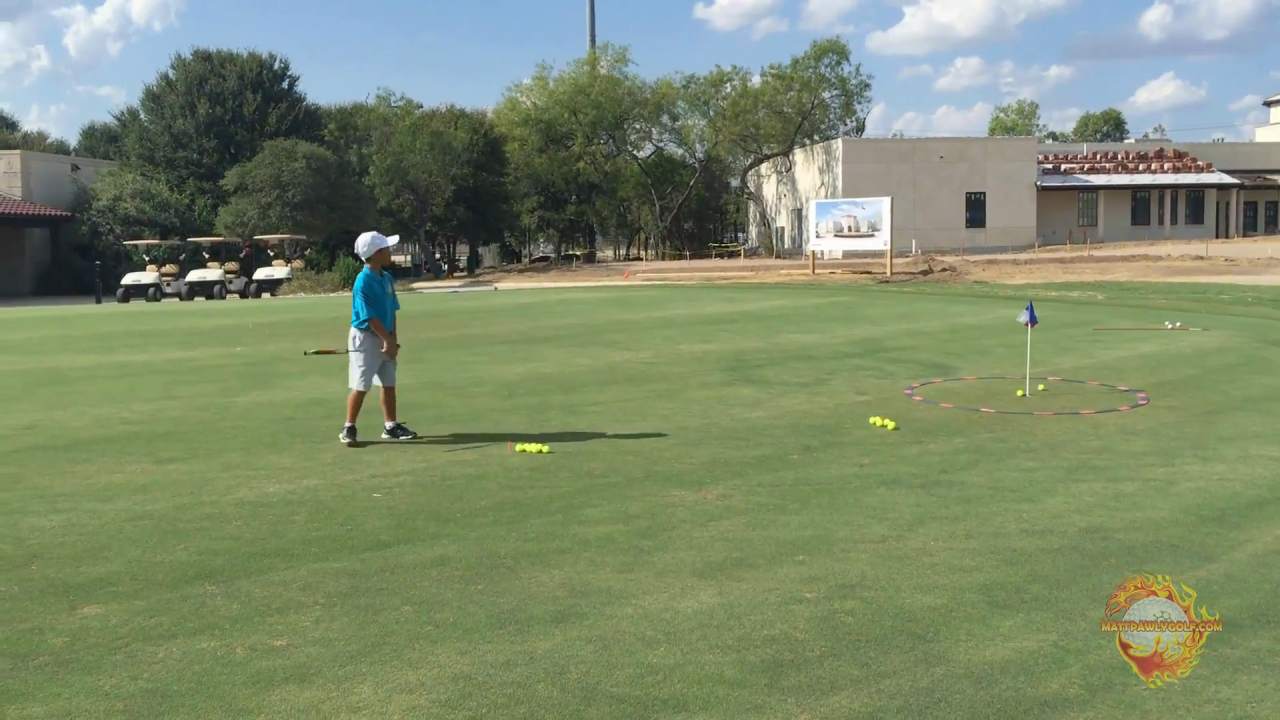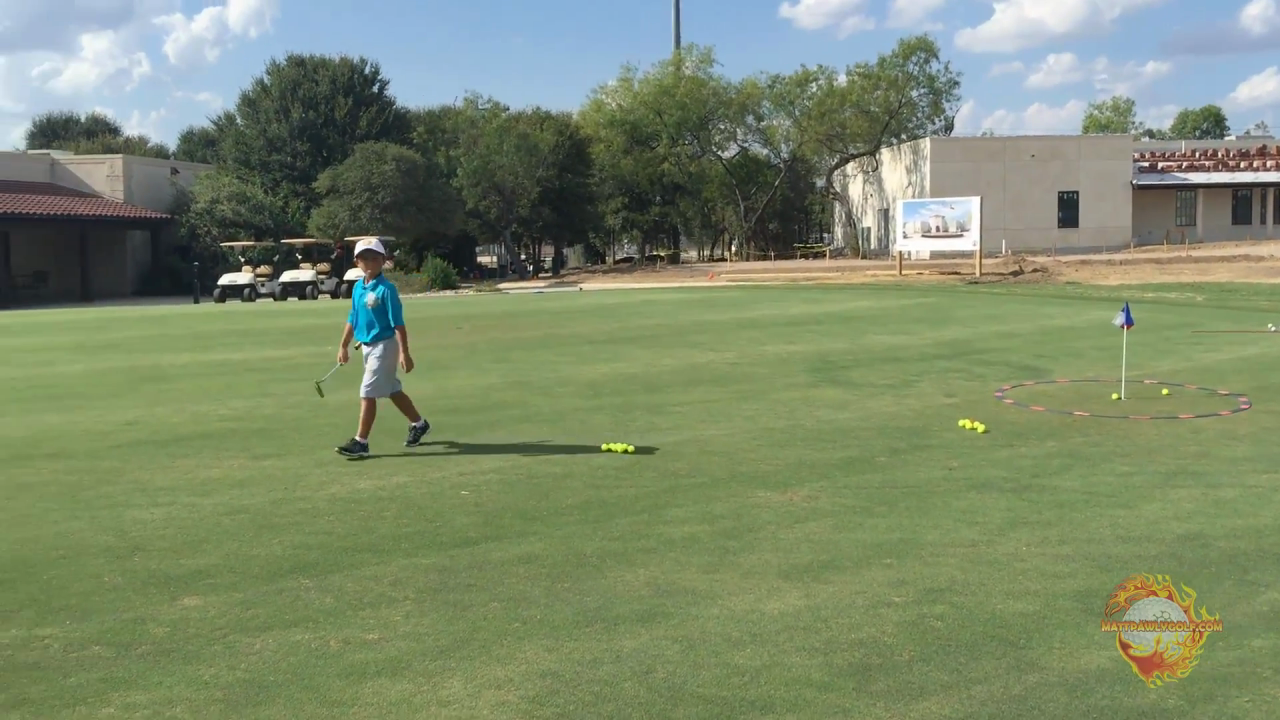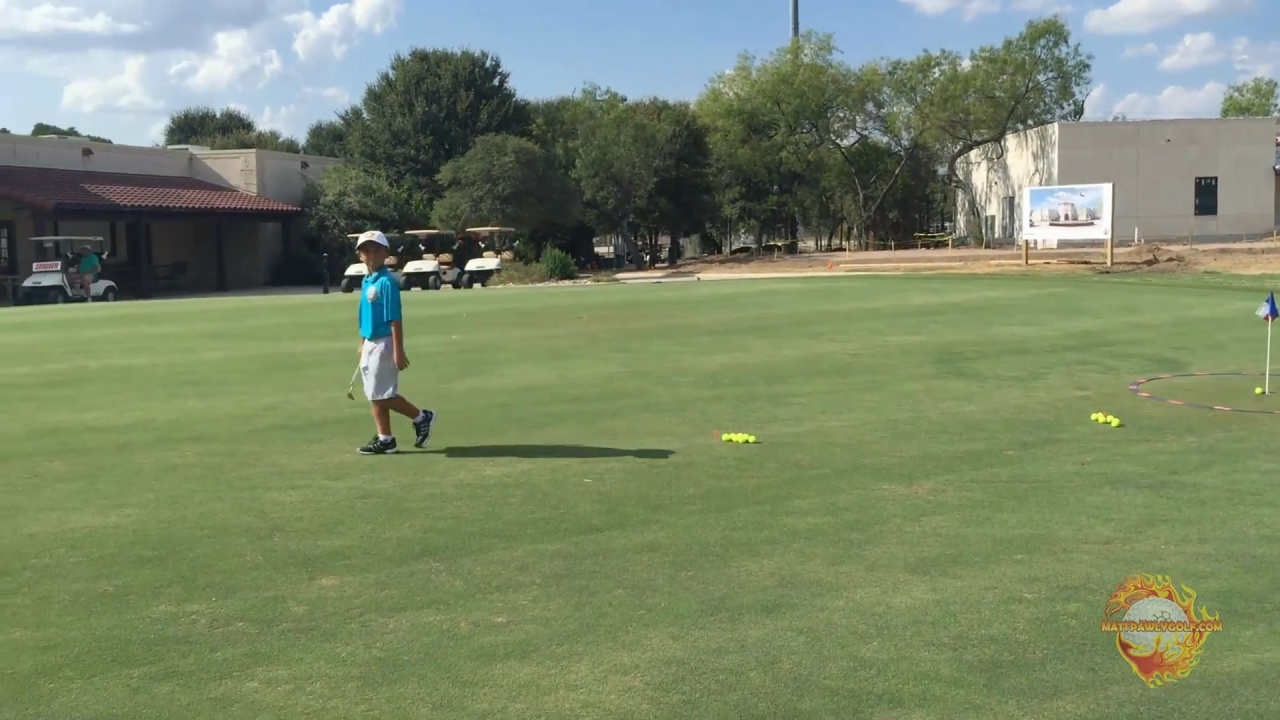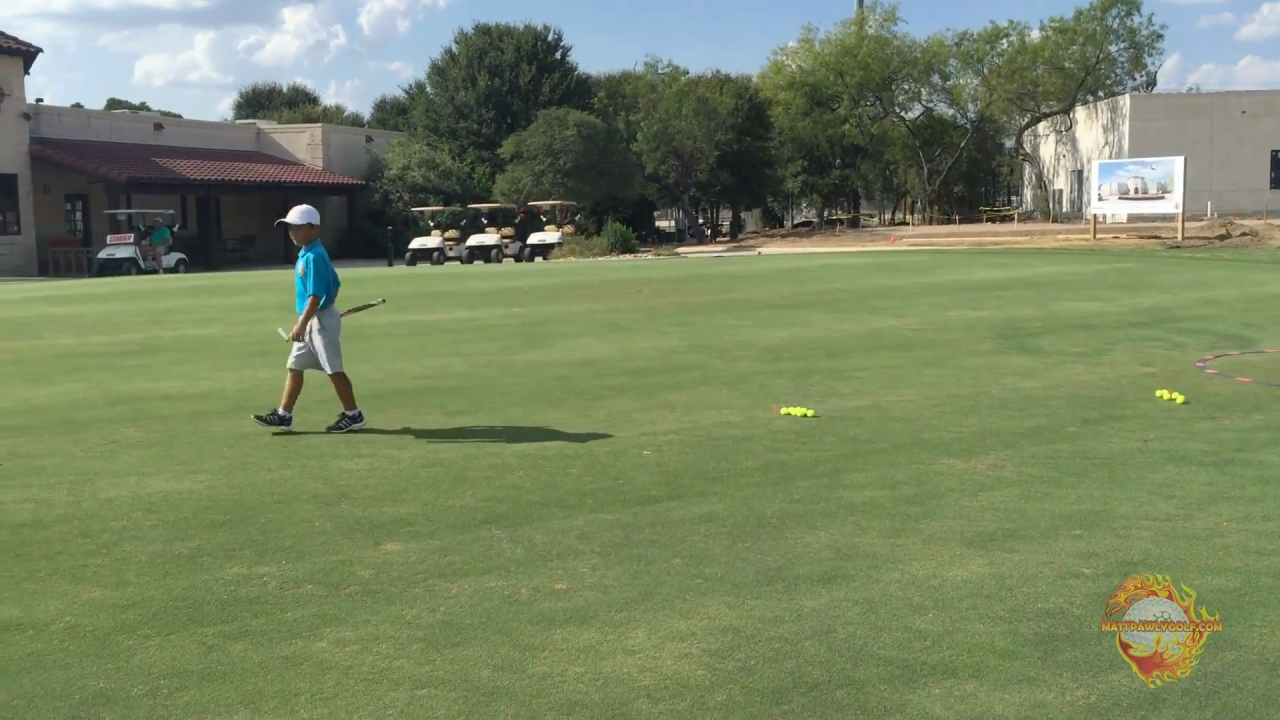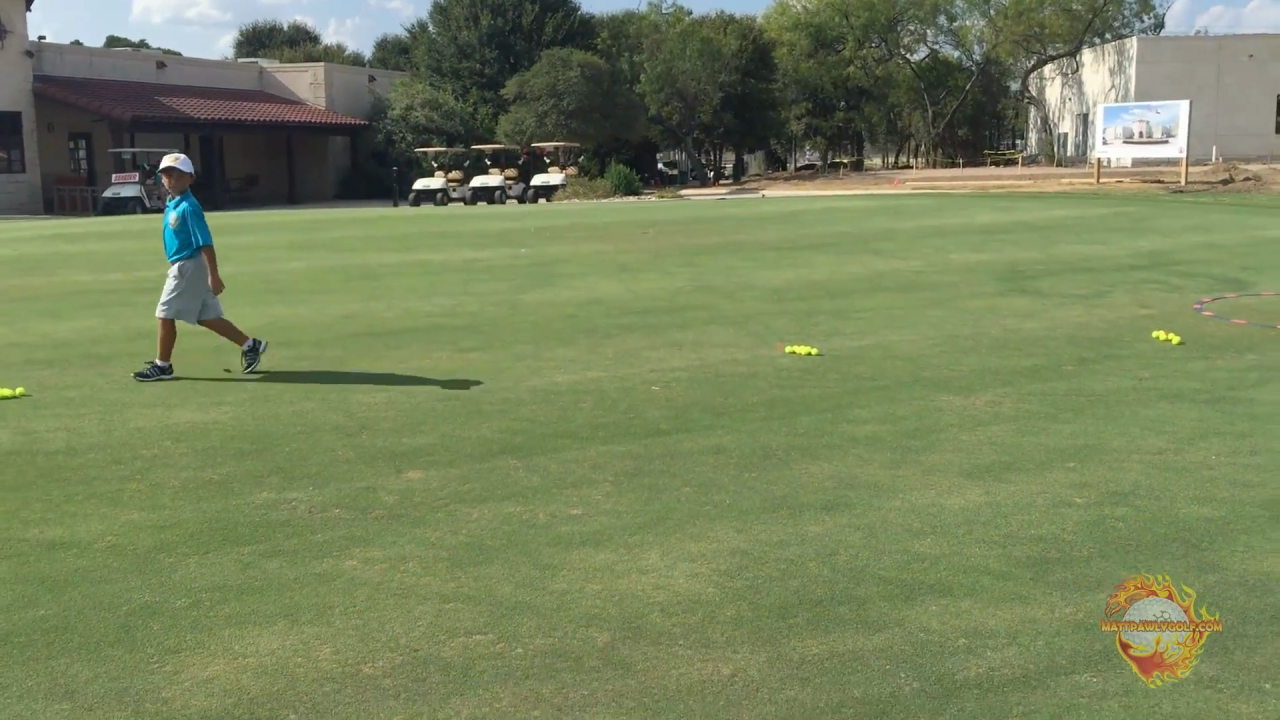
dt=0.7s
person 1, frame 1
left shoulder: (387, 277)
right shoulder: (363, 282)
right elbow: (369, 317)
left wrist: (392, 339)
right wrist: (387, 340)
left hip: (382, 338)
right hip: (364, 337)
left knee: (389, 384)
right knee: (361, 385)
left ankle: (391, 426)
right ankle: (349, 427)
person 1, frame 2
left shoulder: (386, 289)
right shoulder: (358, 286)
left elbow: (398, 324)
right elbow: (353, 319)
left wrist: (404, 353)
right wrist: (343, 345)
left hip: (383, 346)
right hip: (367, 346)
left knee: (368, 394)
right knee: (391, 391)
left ankle: (361, 441)
right ankle: (419, 424)
person 1, frame 3
left shoulder: (387, 282)
right shoulder: (366, 281)
left elbow: (395, 319)
left wrist: (398, 350)
right wrist: (363, 342)
left hip: (385, 344)
right hip: (370, 344)
left knee: (380, 394)
right knee: (374, 395)
left ankle: (421, 417)
right ankle: (385, 439)
person 1, frame 4
left shoulder: (314, 256)
right shoulder: (308, 254)
left elbow: (315, 295)
right elbow: (334, 284)
left wrist: (301, 324)
left hip: (321, 320)
right hip: (312, 320)
left knee: (334, 369)
right knee: (294, 367)
left ankle: (353, 416)
right ankle: (283, 415)
person 1, frame 5
left shoulder: (188, 207)
right shoulder: (171, 204)
left elbow: (206, 243)
left wrist: (214, 275)
left hip: (187, 268)
right hip: (183, 267)
left knee: (166, 314)
right knee: (209, 317)
left ankle: (163, 365)
right ankle: (251, 346)
